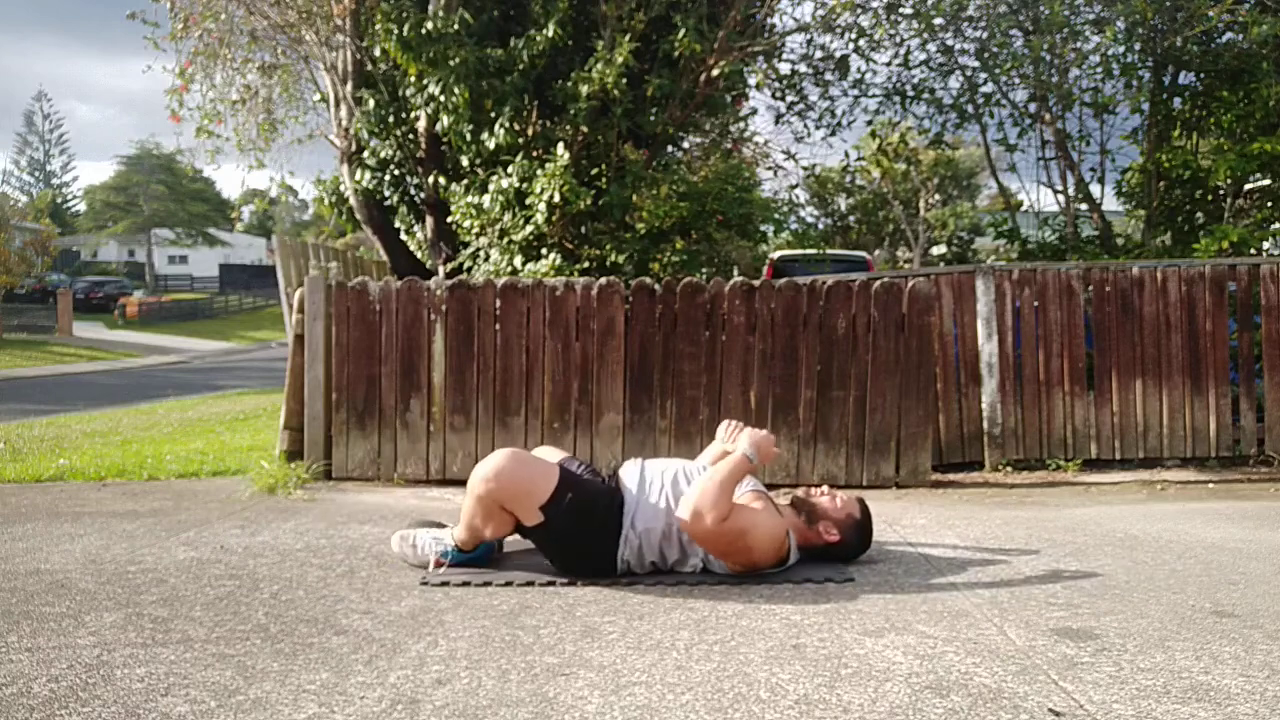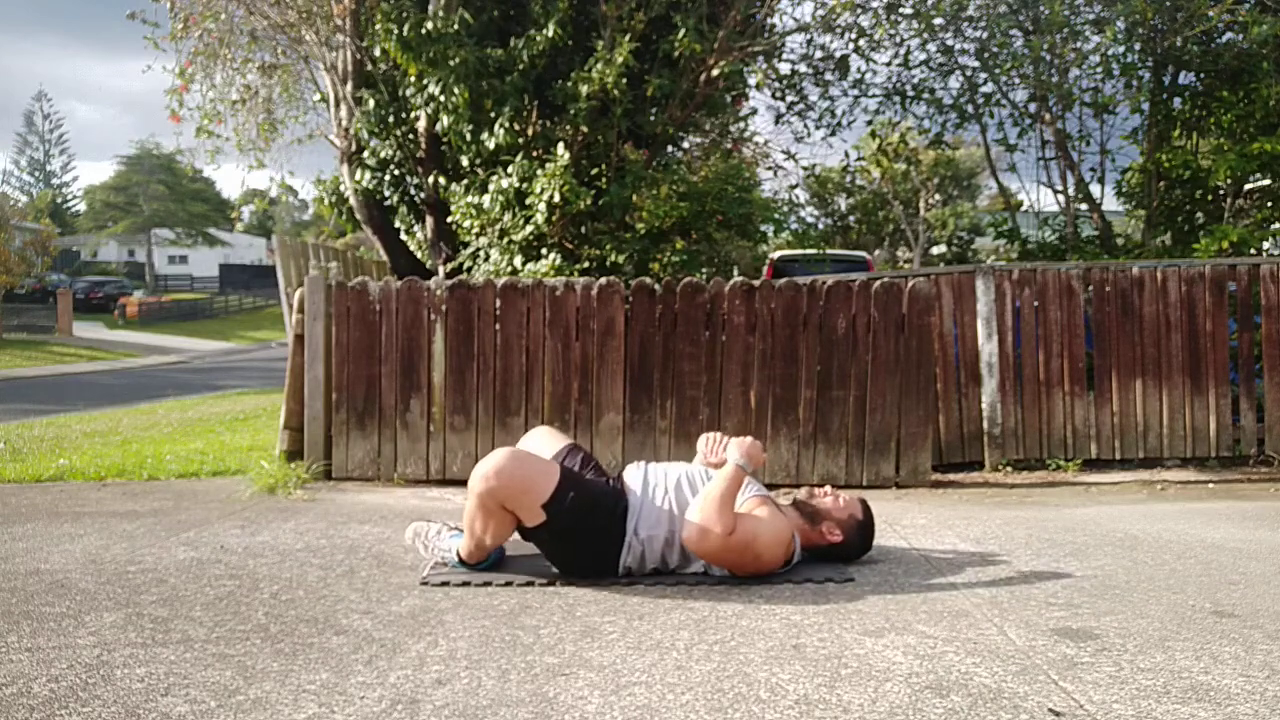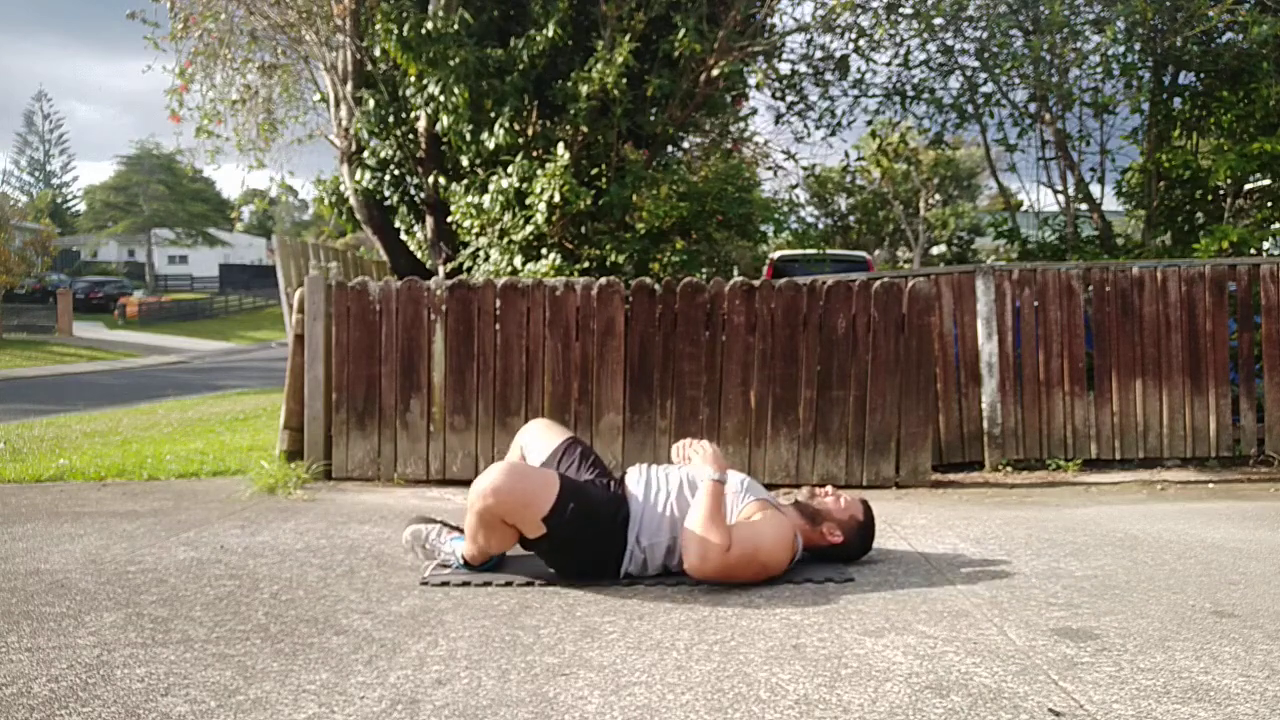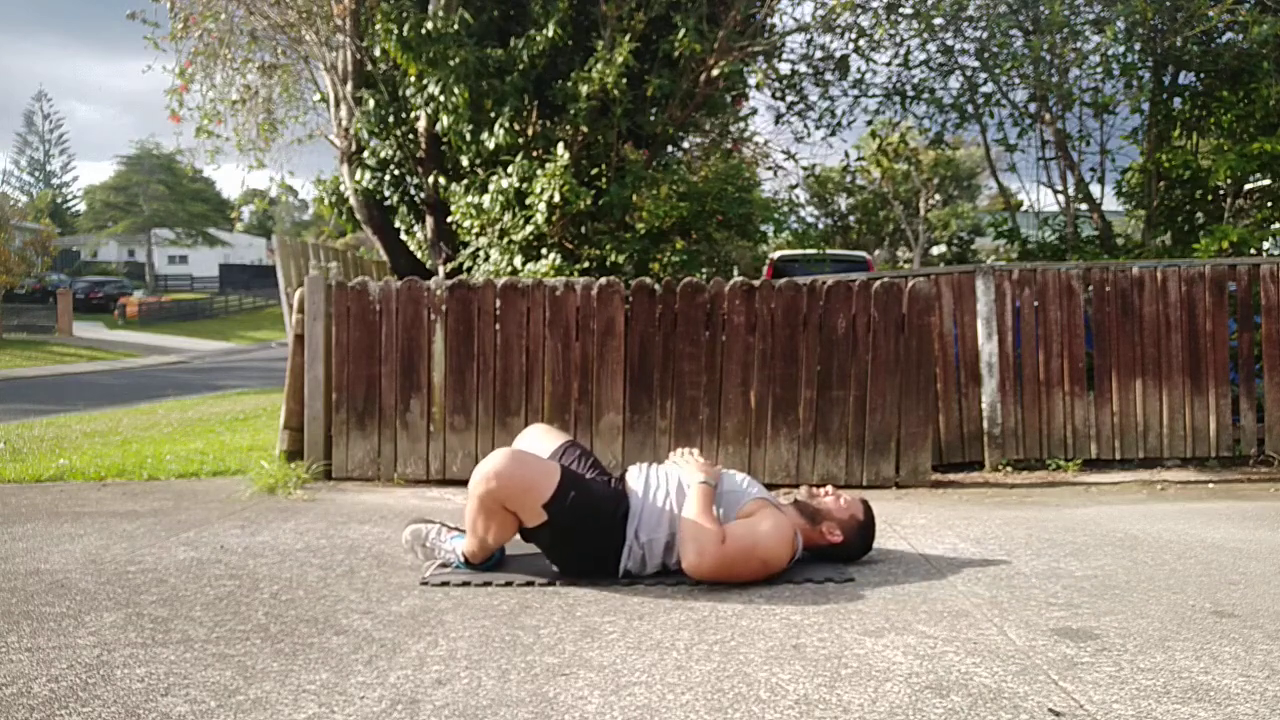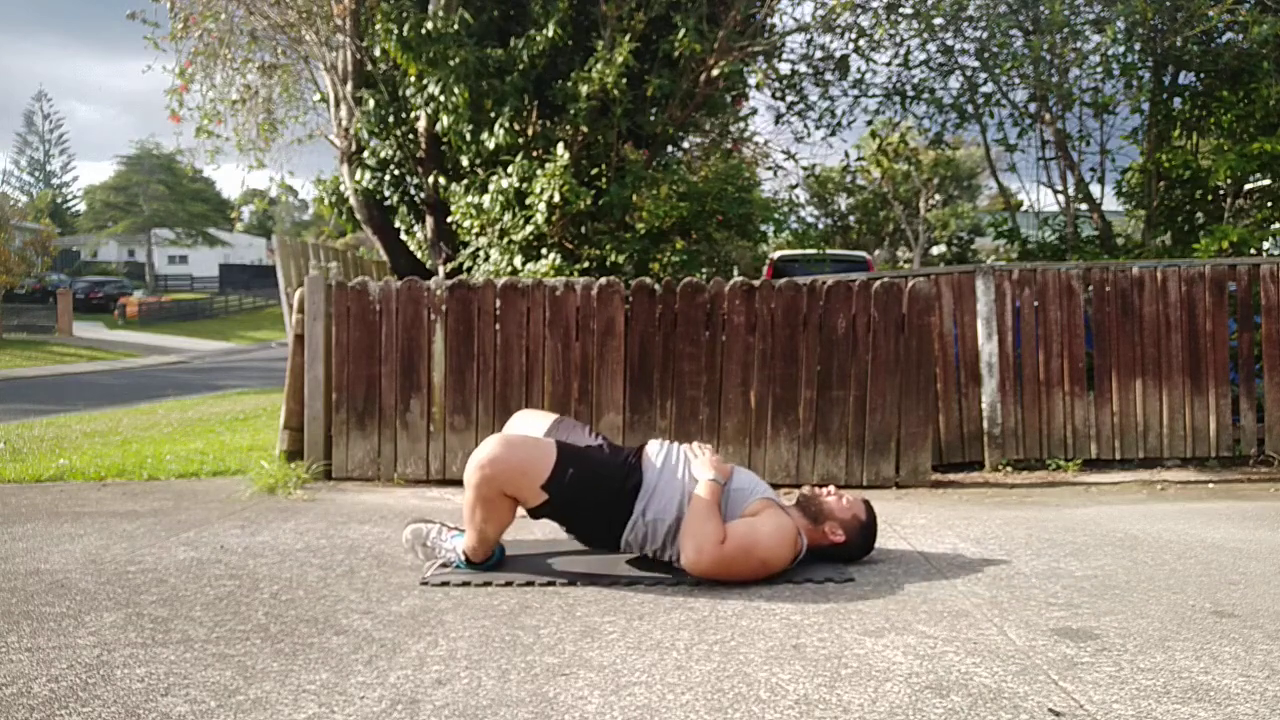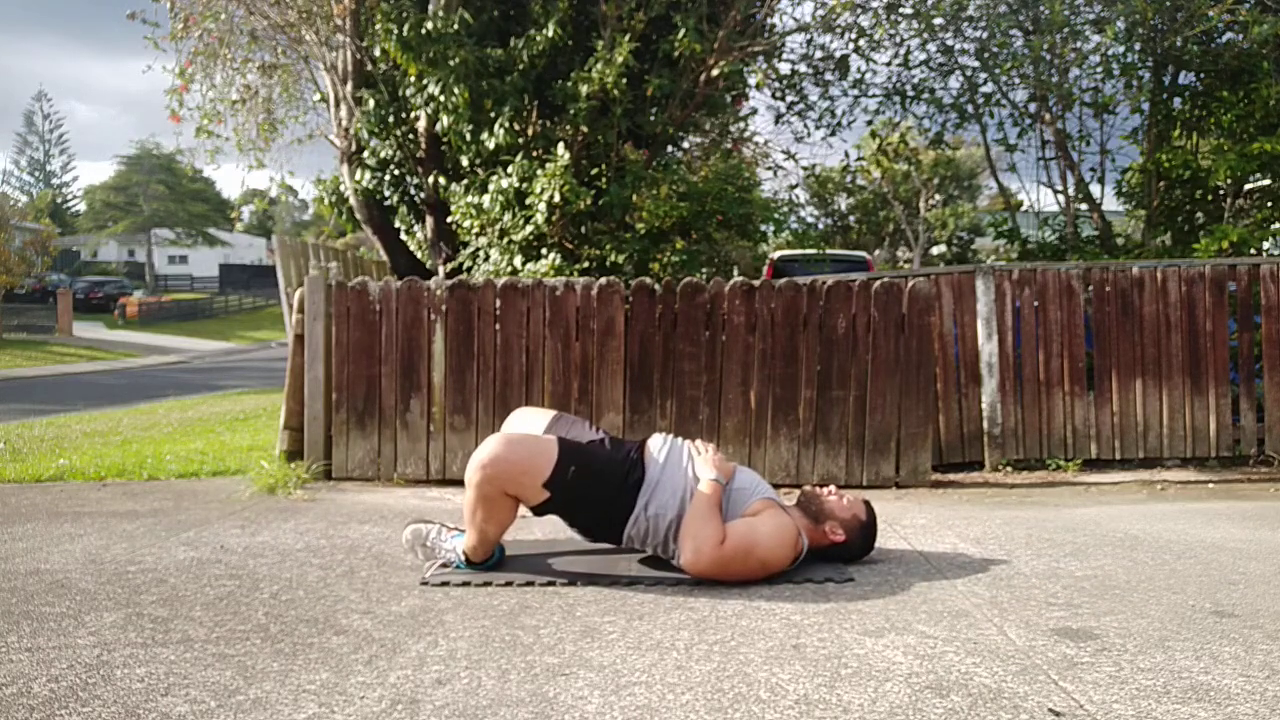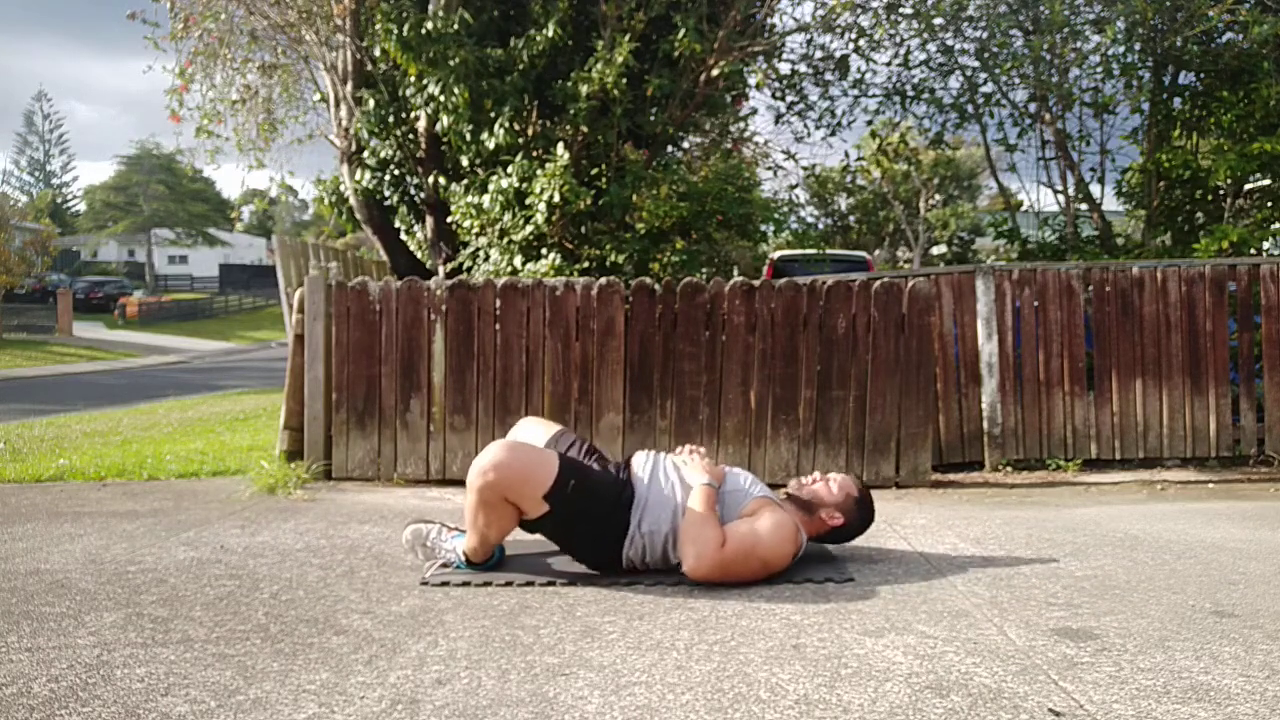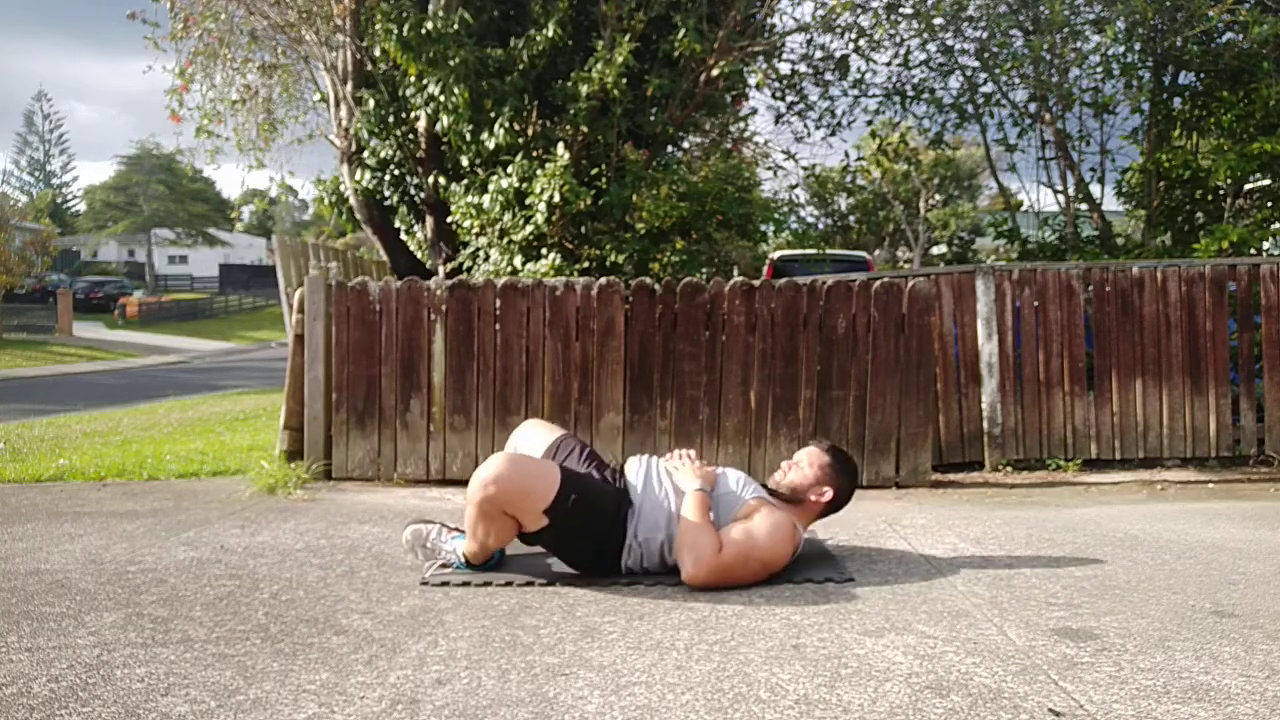
dt=0.3s
person 1, frame 1
left shoulder: (770, 535)
right shoulder: (768, 511)
left elbow: (697, 516)
right elbow: (691, 485)
left wrist: (747, 455)
right wrist: (723, 447)
left hip: (606, 532)
right hip: (613, 499)
left knee: (501, 470)
right knee: (543, 457)
left ankle: (461, 545)
right ankle: (482, 531)
person 1, frame 2
left shoulder: (776, 538)
right shoulder: (771, 512)
left elbow: (701, 535)
left wrist: (739, 464)
right wrist: (710, 461)
left hip: (610, 535)
right hip: (616, 495)
left knee: (500, 469)
right knee: (539, 438)
left ankle: (470, 553)
right ankle: (481, 532)
person 1, frame 3
left shoulder: (779, 540)
right shoulder: (769, 513)
left elbow: (703, 559)
left wrist: (713, 475)
right wrist: (694, 464)
left hip: (609, 536)
right hip: (614, 497)
left knee: (498, 485)
right knee: (535, 431)
left ankle: (470, 555)
right ankle: (485, 531)
person 1, frame 4
left shoulder: (778, 538)
right shoulder: (770, 511)
left elbow: (699, 557)
left wrist: (700, 479)
right wrist: (696, 471)
left hip: (609, 533)
right hip: (616, 494)
left knee: (501, 469)
right knee: (535, 436)
left ankle: (471, 553)
right ankle: (486, 528)
person 1, frame 5
left shoulder: (780, 539)
right shoulder: (774, 513)
left elbow: (698, 556)
left wrist: (710, 480)
right wrist: (710, 470)
left hip: (618, 498)
right hip: (629, 468)
left knee: (493, 457)
right knee: (523, 425)
left ankle: (472, 552)
right ankle: (481, 532)
person 1, frame 6
left shoulder: (781, 539)
right shoulder: (777, 515)
left elbow: (697, 556)
left wrist: (712, 479)
right wrist: (715, 472)
left hip: (620, 495)
left knee: (495, 457)
right knee: (522, 422)
left ankle: (473, 552)
right ankle: (482, 530)
person 1, frame 7
left shoulder: (781, 534)
right shoulder: (770, 505)
left elbow: (700, 561)
left wrist: (704, 482)
right wrist: (699, 468)
left hip: (614, 522)
right hip: (621, 481)
left knee: (498, 462)
right knee: (529, 431)
left ankle: (471, 552)
right ankle: (484, 531)
person 1, frame 8
left shoulder: (777, 532)
right shoulder: (765, 503)
left elbow: (698, 568)
left wrist: (696, 488)
right wrist: (694, 473)
left hip: (610, 531)
right hip: (618, 484)
left knee: (498, 476)
right knee: (531, 433)
left ankle: (471, 553)
right ankle: (487, 533)
